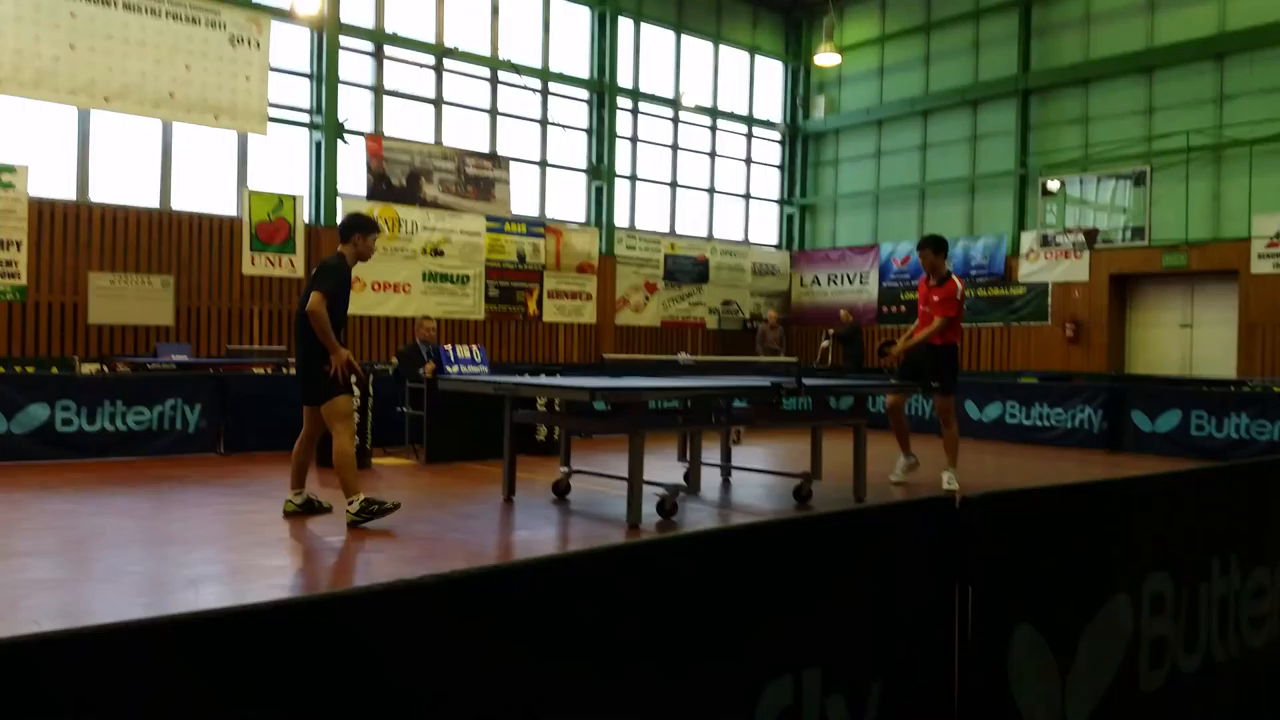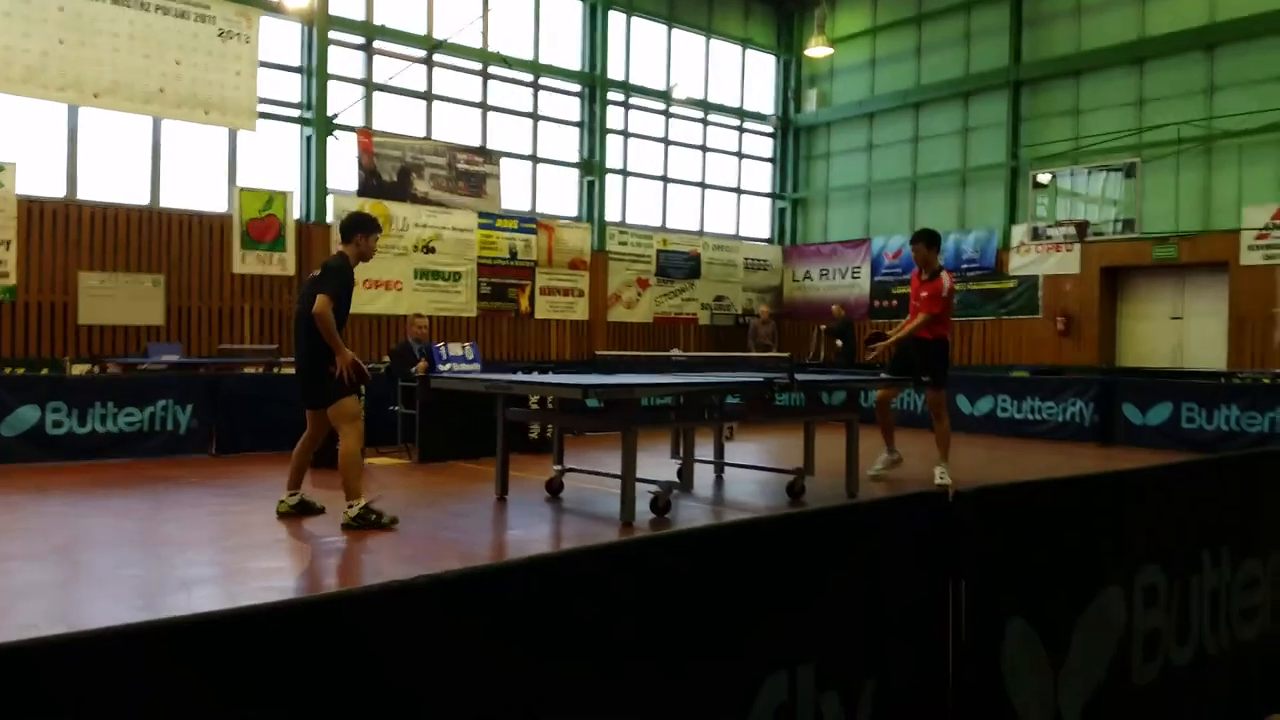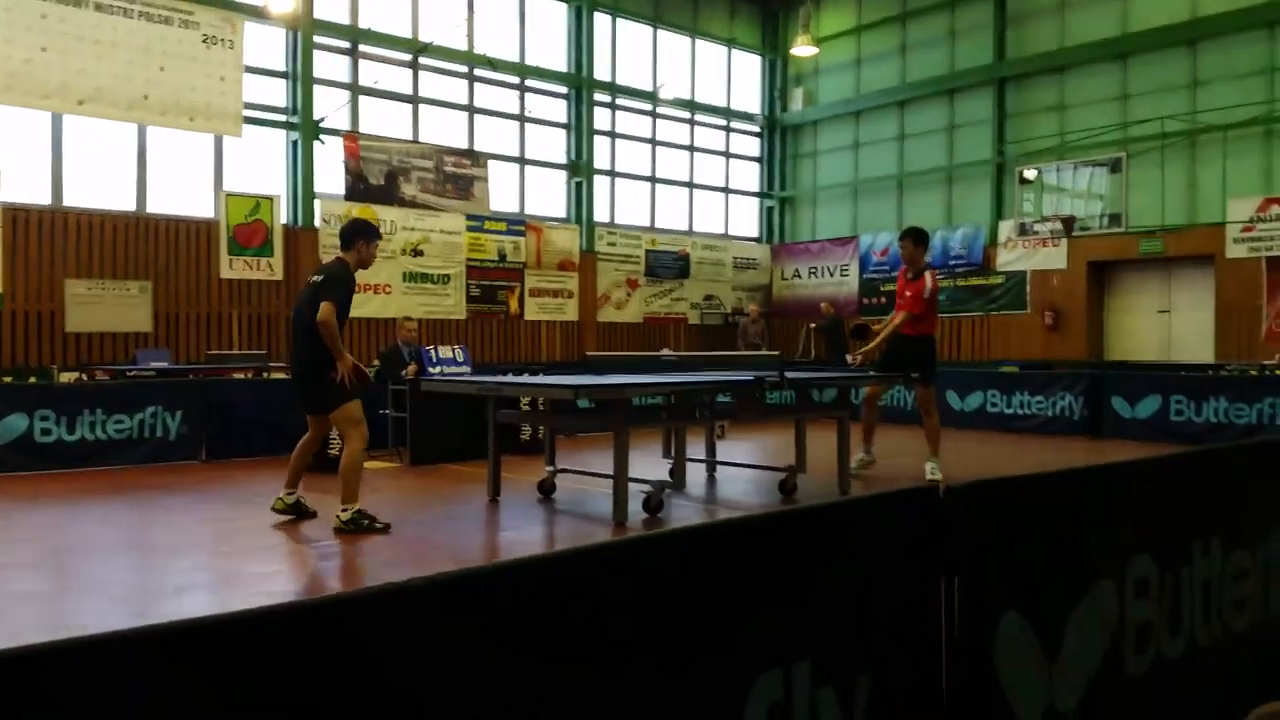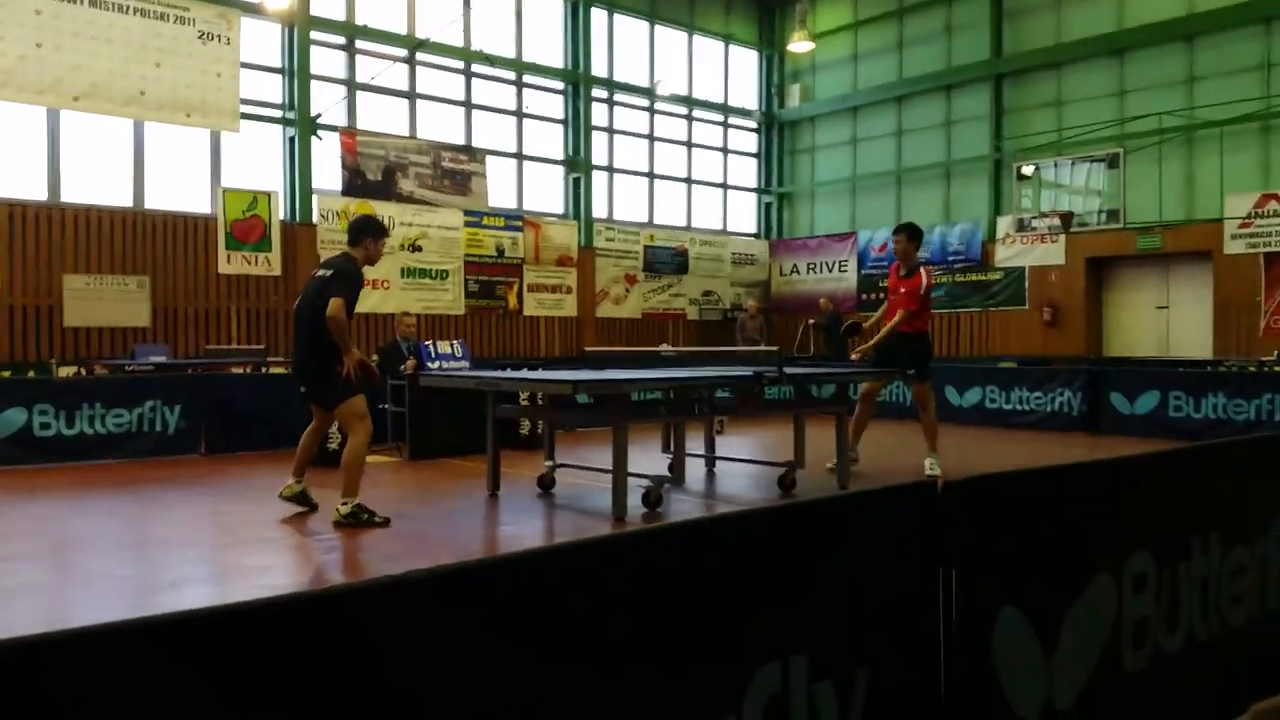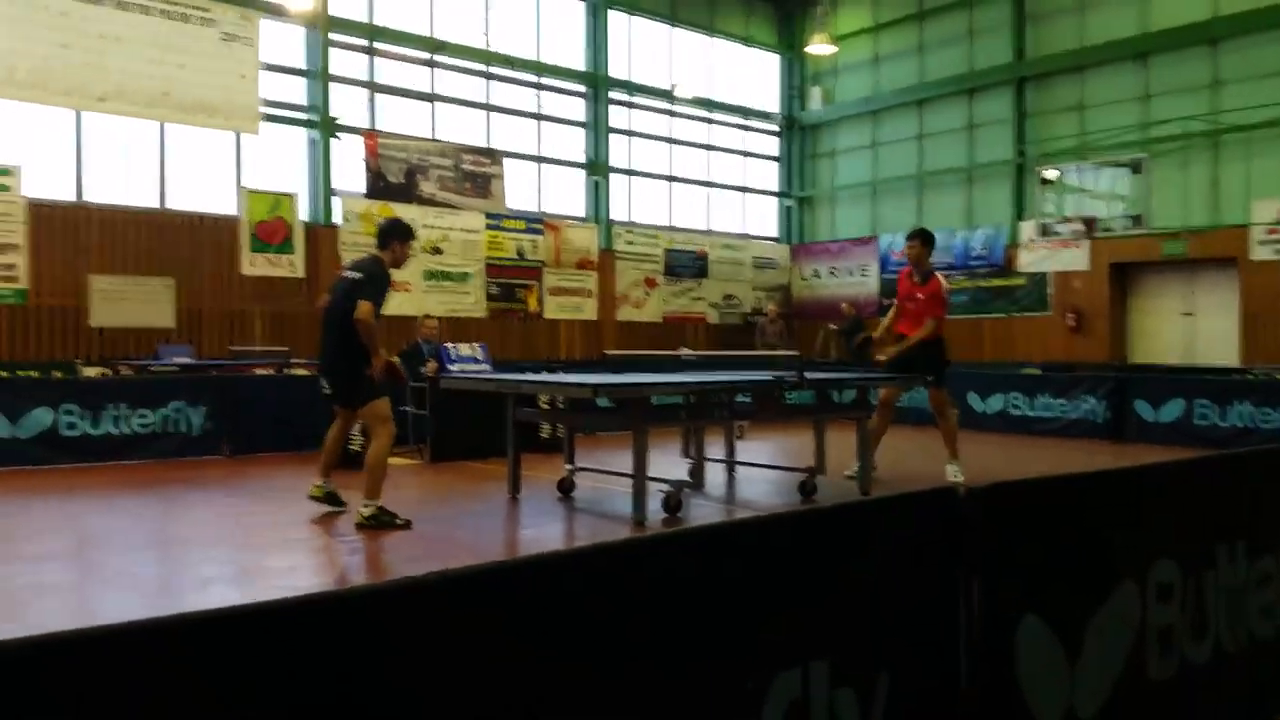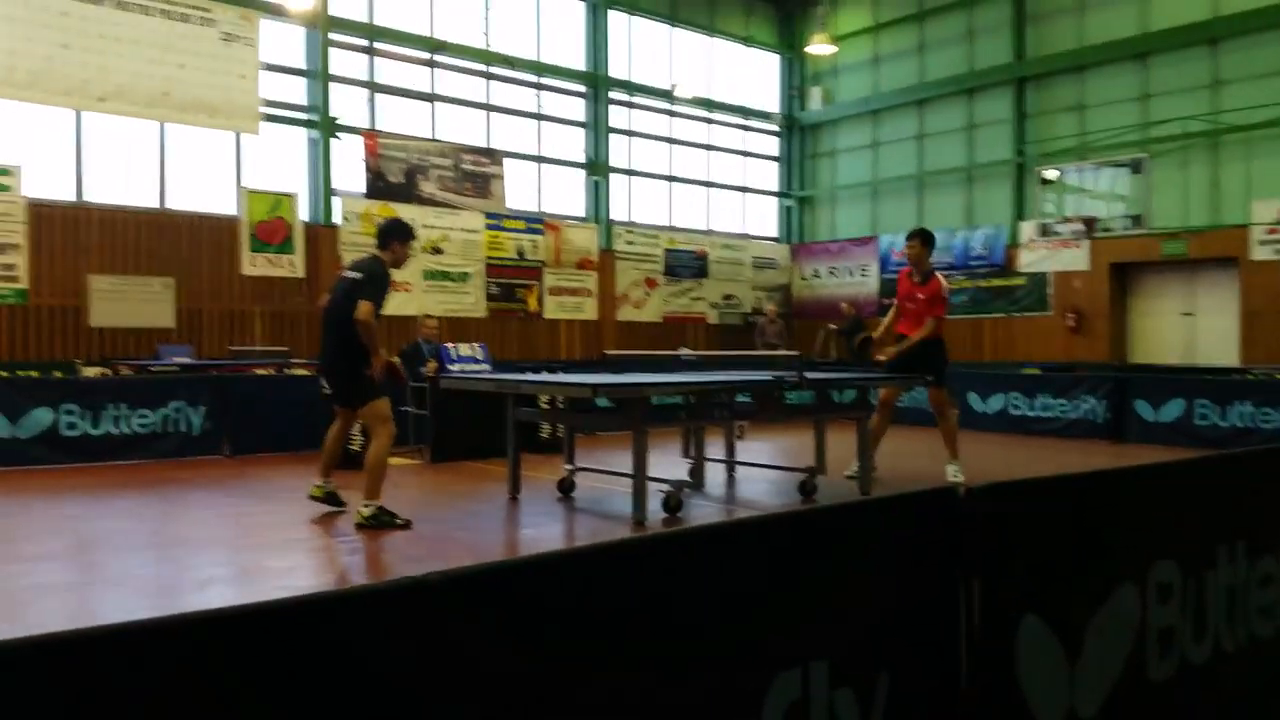
dt=0.1s
person 1, frame 1
left shoulder: (333, 267)
right shoulder: (336, 268)
right elbow: (313, 307)
left wrist: (336, 350)
right wrist: (336, 350)
left hip: (311, 360)
right hip: (321, 361)
left knee: (312, 429)
right knee: (344, 428)
left ankle: (296, 498)
right ankle: (356, 504)
person 1, frame 2
left shoulder: (335, 267)
right shoulder: (339, 268)
right elbow: (320, 310)
right wrist: (341, 351)
left hip: (312, 361)
right hip: (324, 363)
left knee: (316, 431)
right knee: (352, 428)
left ankle: (291, 498)
right ankle: (356, 509)
person 1, frame 3
left shoulder: (326, 271)
right shoulder: (342, 275)
left elbow: (304, 316)
right elbow: (324, 318)
right wrist: (341, 356)
left hip: (305, 365)
right hip: (321, 368)
left knee: (318, 432)
right knee: (357, 433)
left ankle: (288, 497)
right ankle: (348, 514)
person 1, frame 4
left shoulder: (330, 265)
right shoulder: (350, 271)
left elbow: (301, 306)
right elbow: (334, 313)
right wrist: (348, 351)
left hip: (308, 357)
right hip: (326, 361)
left knee: (322, 422)
right knee: (361, 428)
left ankle: (295, 485)
right ankle: (348, 507)
person 1, frame 5
left shoulder: (355, 268)
right shoulder: (378, 273)
left elbow: (326, 304)
right elbow: (364, 316)
right wrist: (376, 353)
left hip: (332, 358)
right hip: (352, 362)
left knee: (345, 420)
right knee: (384, 430)
left ankle: (322, 485)
right ankle: (371, 509)
person 1, frame 6
left shoulder: (355, 268)
right shoulder: (379, 273)
left elbow: (329, 305)
right elbow: (364, 316)
right wrist: (376, 353)
left hip: (333, 358)
right hip: (352, 362)
left knee: (345, 419)
right knee: (384, 430)
left ankle: (323, 485)
right ankle: (370, 509)
person 2, frame 1
left shoulder: (953, 287)
right shoulder: (923, 282)
left elbow: (938, 326)
left wrist: (905, 347)
right wrist: (903, 340)
left hip: (941, 352)
right hip: (918, 349)
left knee: (945, 414)
right knee: (892, 405)
left ankle: (950, 471)
right ankle: (908, 457)
person 2, frame 2
left shoulder: (942, 283)
right shoulder: (917, 276)
left elbow: (921, 322)
left wrist: (888, 344)
right wrist: (893, 334)
left hip: (932, 346)
right hip: (909, 343)
left knee: (936, 408)
right knee: (881, 399)
left ankle: (942, 465)
right ankle: (890, 453)
person 2, frame 3
left shoulder: (926, 282)
right shoulder: (903, 272)
left elbow: (904, 320)
left wrist: (870, 348)
right wrist: (881, 328)
left hip: (919, 344)
right hip: (895, 341)
left knee: (925, 405)
right knee: (869, 396)
left ankle: (933, 462)
right ankle: (866, 452)
person 2, frame 4
left shoulder: (920, 279)
right shoulder: (894, 269)
left elbow: (900, 319)
left wrist: (870, 345)
right wrist: (868, 324)
left hip: (913, 341)
right hip: (889, 338)
left knee: (923, 401)
right knee: (866, 394)
left ankle: (931, 457)
right ankle: (851, 450)
person 2, frame 5
left shoulder: (937, 286)
right shoulder: (905, 275)
left elbow: (929, 328)
left wrist: (897, 350)
right wrist: (880, 332)
left hip: (928, 348)
right hip: (902, 345)
left knee: (941, 407)
right knee: (884, 403)
left ankle: (953, 463)
person 2, frame 6
left shoulder: (938, 285)
right shoulder: (904, 275)
left elbow: (930, 328)
left wrist: (899, 349)
right wrist: (879, 332)
left hip: (928, 348)
right hip: (902, 345)
left knee: (941, 407)
right knee: (884, 403)
left ankle: (953, 463)
